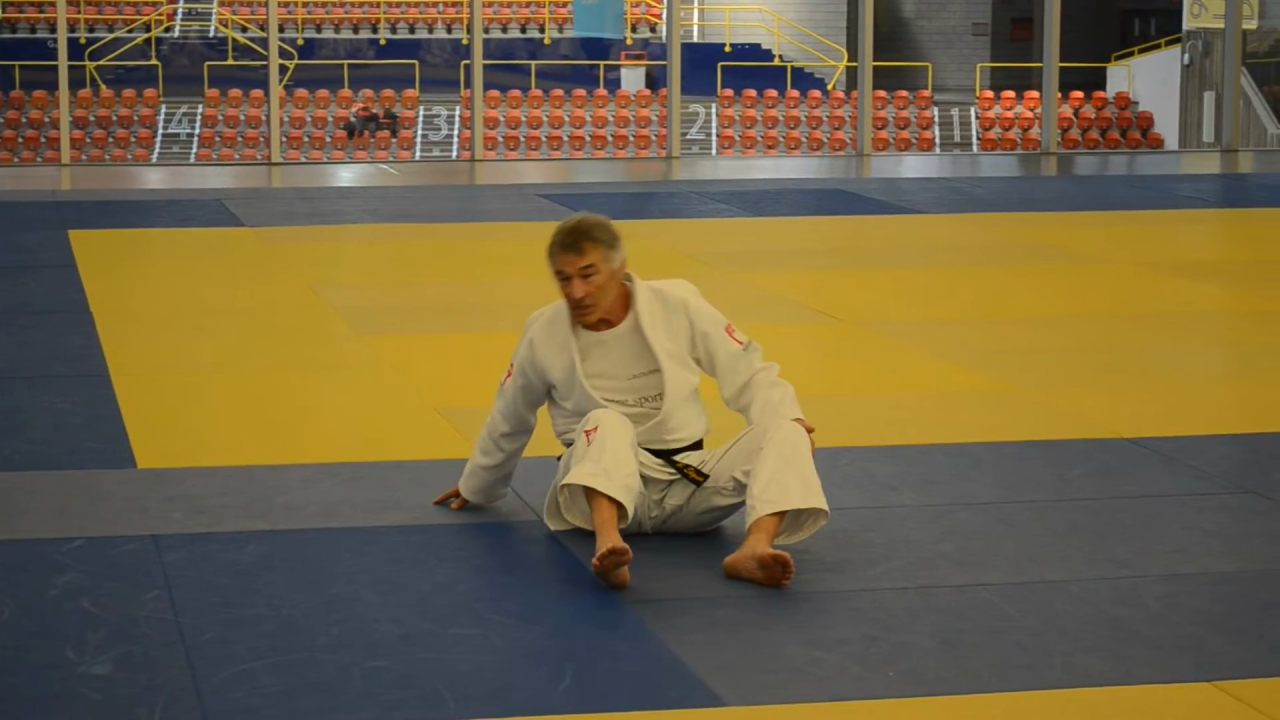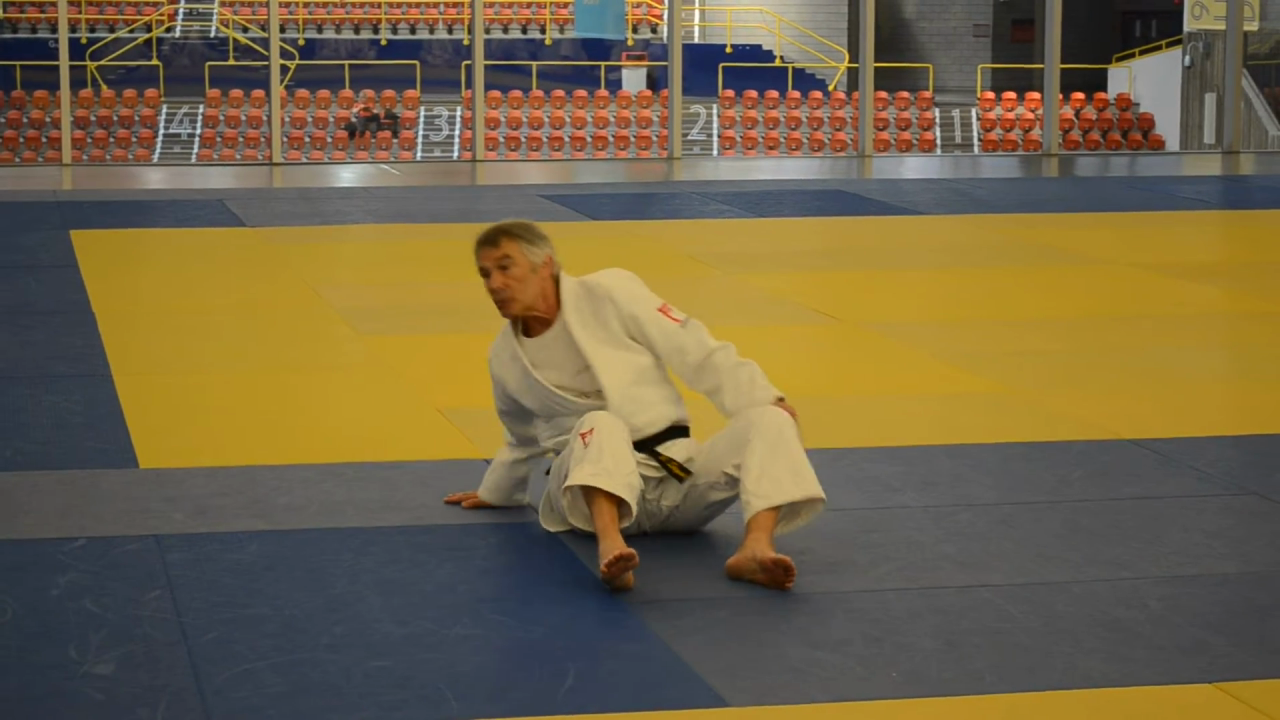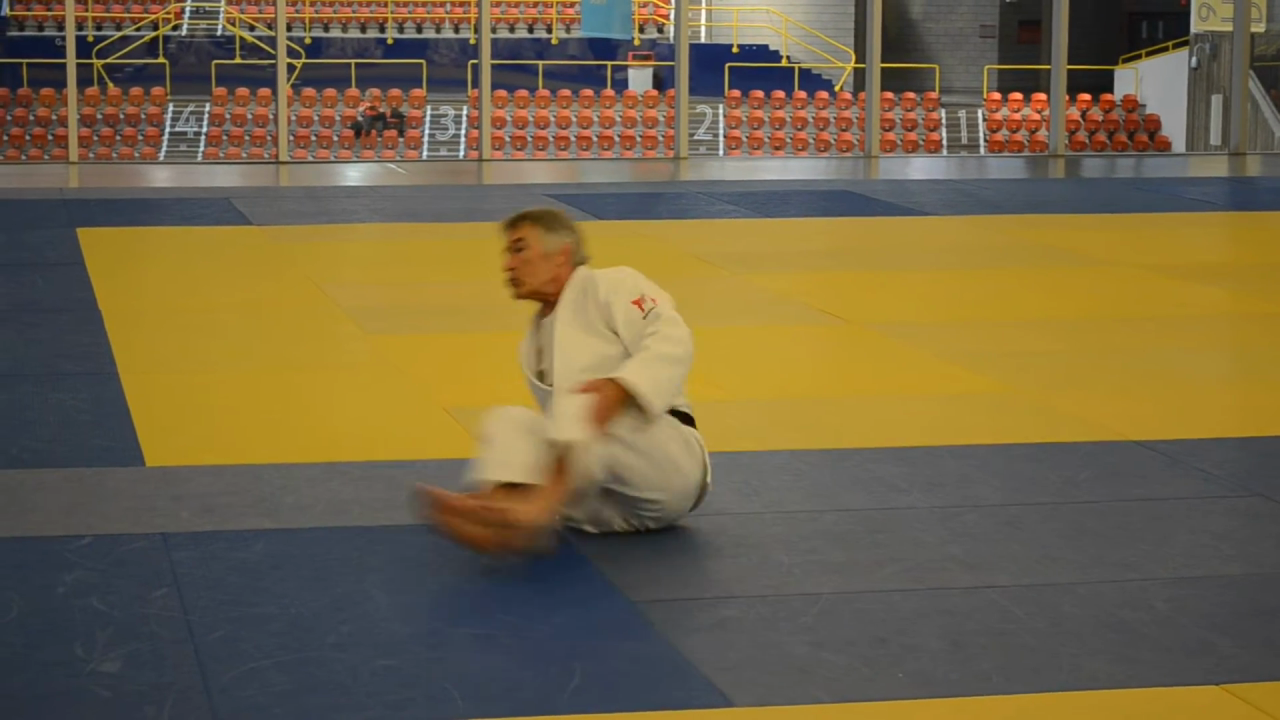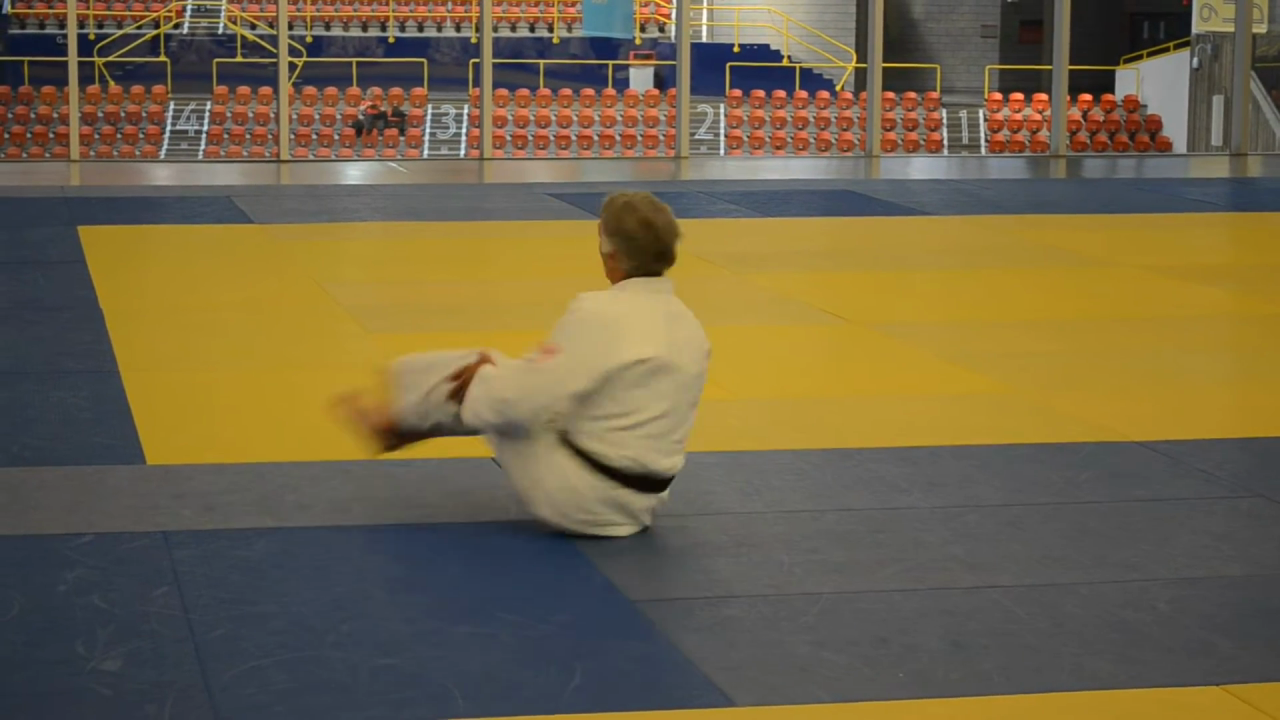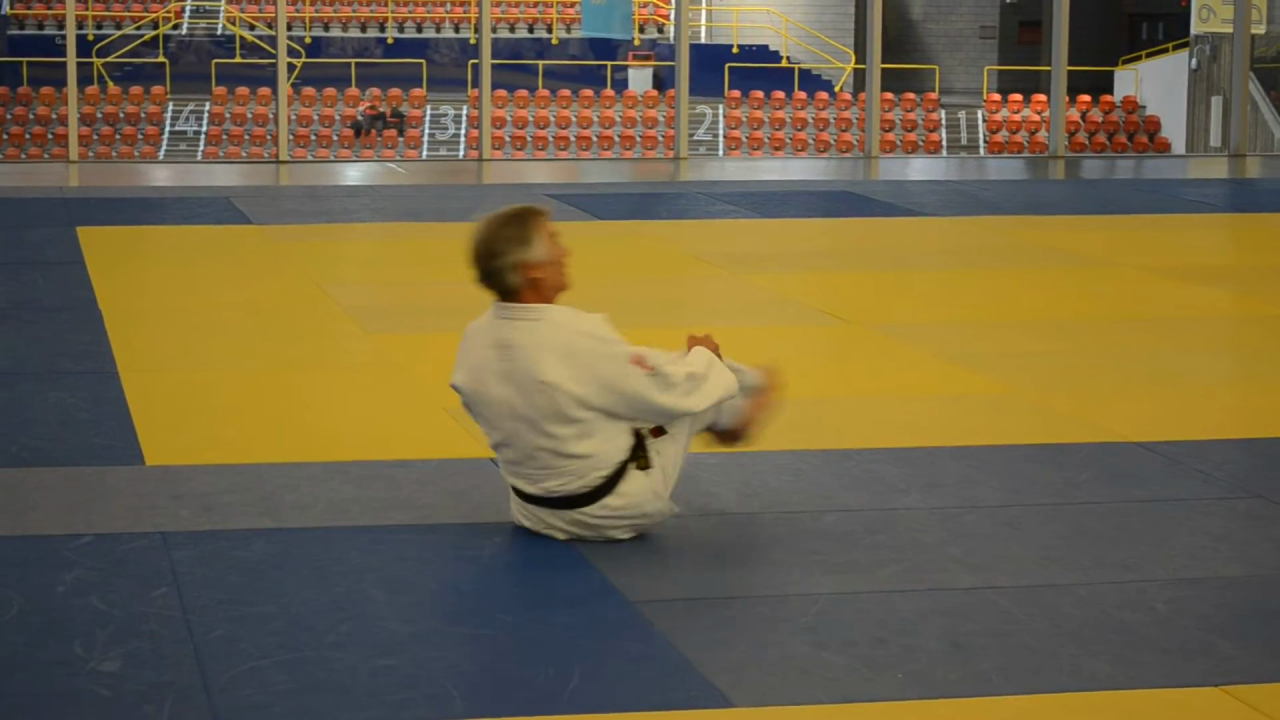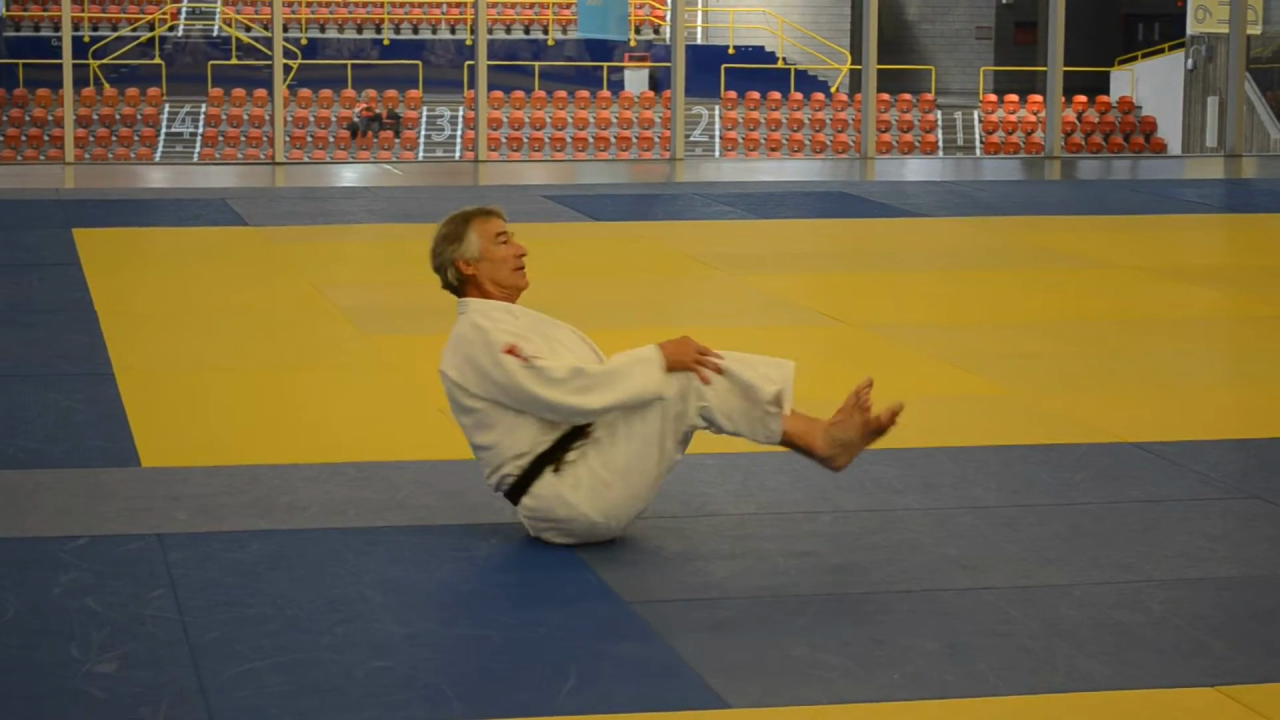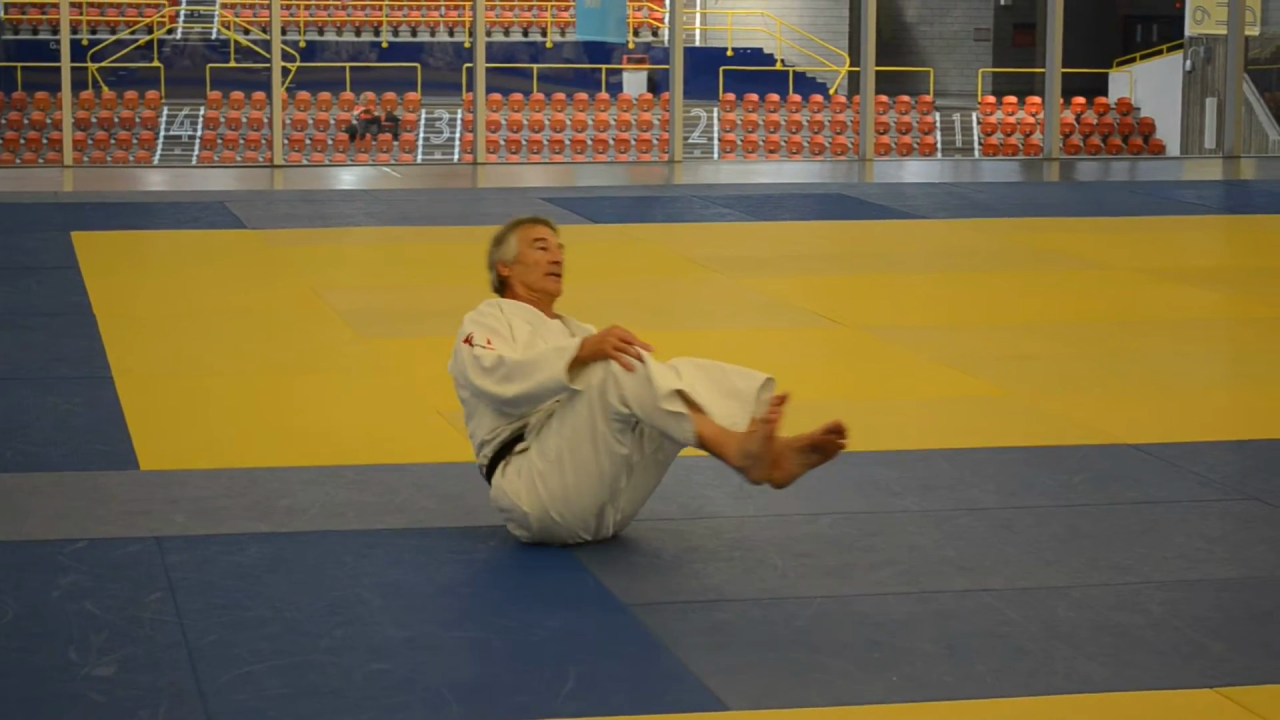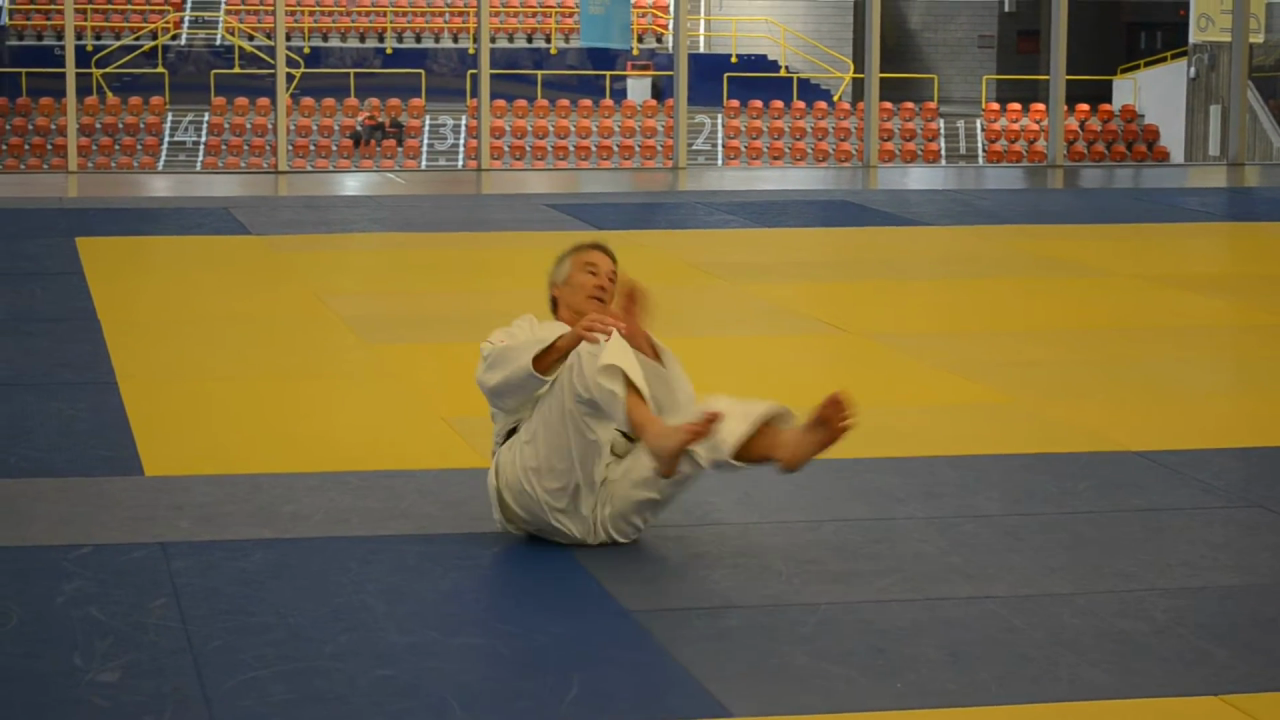
dt=0.3s
person 1, frame 1
left shoulder: (678, 302)
right shoulder: (543, 334)
left elbow: (748, 370)
right elbow: (510, 419)
left wrist: (790, 419)
right wrist: (475, 487)
left hip: (685, 481)
right hip: (603, 480)
left knee: (783, 437)
right knee: (606, 425)
left ankle: (753, 550)
right ankle: (608, 544)
person 1, frame 2
left shoulder: (611, 292)
right shoulder: (505, 358)
left elbow: (700, 352)
left wrist: (769, 402)
right wrist: (493, 493)
left hip: (676, 476)
right hip: (595, 490)
left knee: (766, 426)
right knee: (599, 427)
left ankle: (753, 553)
right ankle: (611, 550)
person 1, frame 3
left shoulder: (611, 288)
right shoulder: (534, 344)
left elbow: (668, 343)
left wrist: (618, 388)
right wrist: (502, 480)
left hip: (667, 467)
left knee: (579, 407)
right knee: (508, 423)
left ankle: (532, 510)
person 1, frame 4
left shoulder: (605, 313)
right shoulder: (687, 328)
left elbow: (527, 397)
left wrist: (480, 382)
left hip: (560, 494)
left knee: (473, 376)
left ankle: (391, 424)
person 1, frame 5
left shoulder: (475, 342)
right shoulder: (578, 339)
right elbow: (679, 396)
right wrist: (701, 357)
right hip: (616, 509)
right knee: (687, 387)
right ankle: (740, 419)
person 1, frame 6
left shoulder: (516, 325)
right shoulder: (483, 332)
left elbow: (595, 391)
right elbow: (572, 393)
right wrist: (658, 358)
left hip: (581, 494)
right hip: (572, 496)
left knee: (697, 372)
right knee: (688, 379)
left ankle: (820, 436)
right ankle: (823, 443)
person 1, frame 7
left shoulder: (576, 332)
right shoulder: (487, 321)
right elbow: (502, 382)
right wrist: (584, 351)
left hip: (603, 499)
right hip: (539, 493)
left knee: (681, 377)
right knee: (623, 371)
left ankle: (767, 448)
right ankle: (741, 453)
person 1, frame 8
left shoulder: (626, 350)
right shoulder: (525, 333)
left elbow: (675, 410)
right elbow: (500, 378)
left wrist: (641, 341)
right wrist: (566, 341)
left hip: (605, 507)
right hip: (541, 490)
left knee: (710, 414)
right knee: (601, 351)
left ankle: (783, 446)
right ankle: (660, 443)
